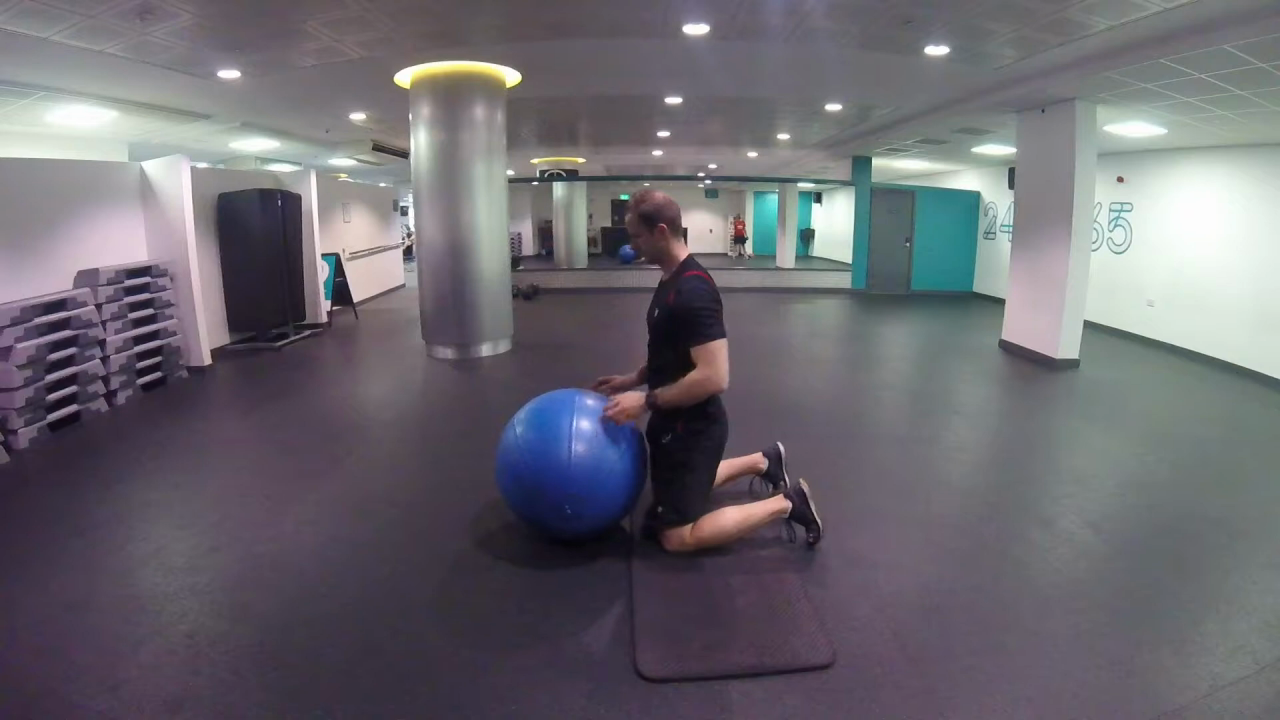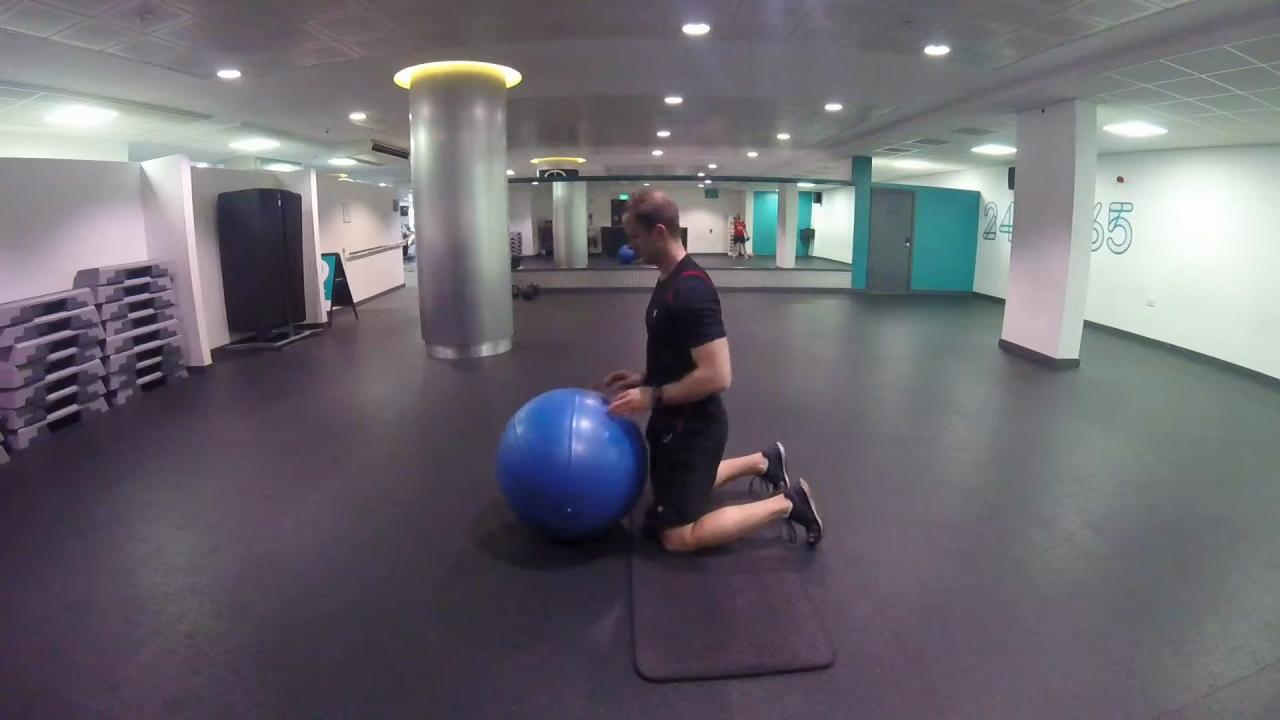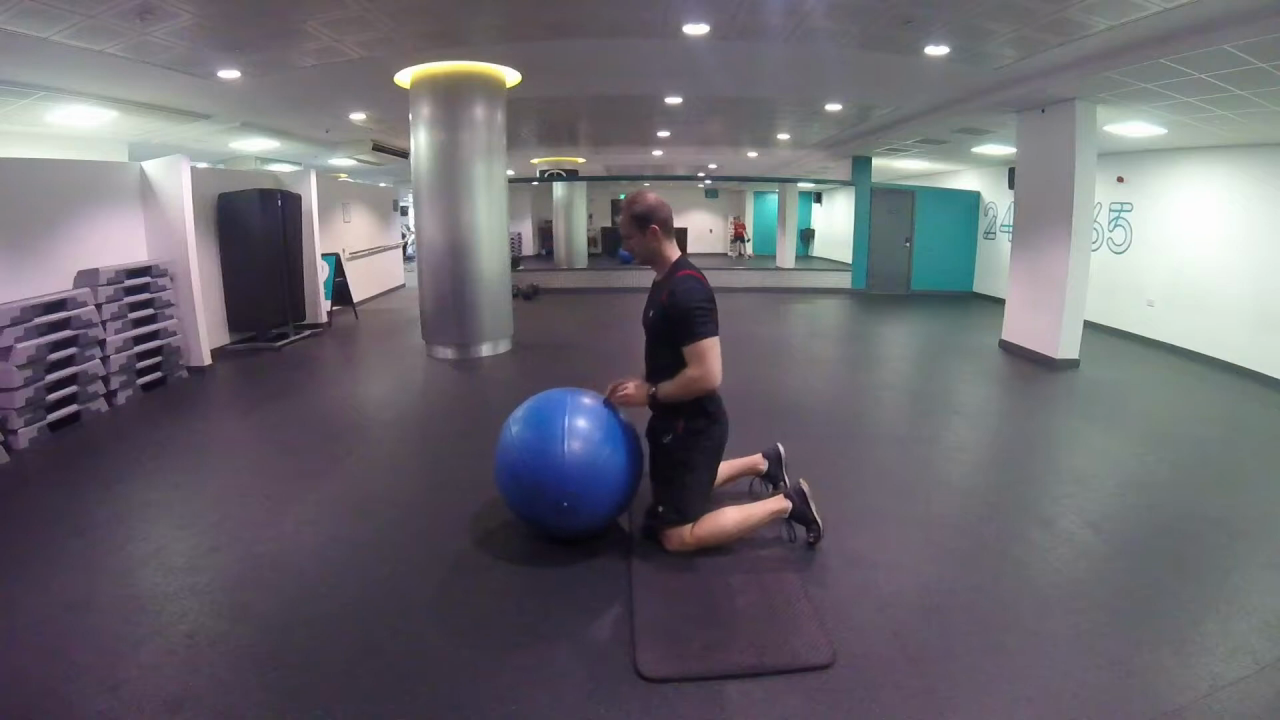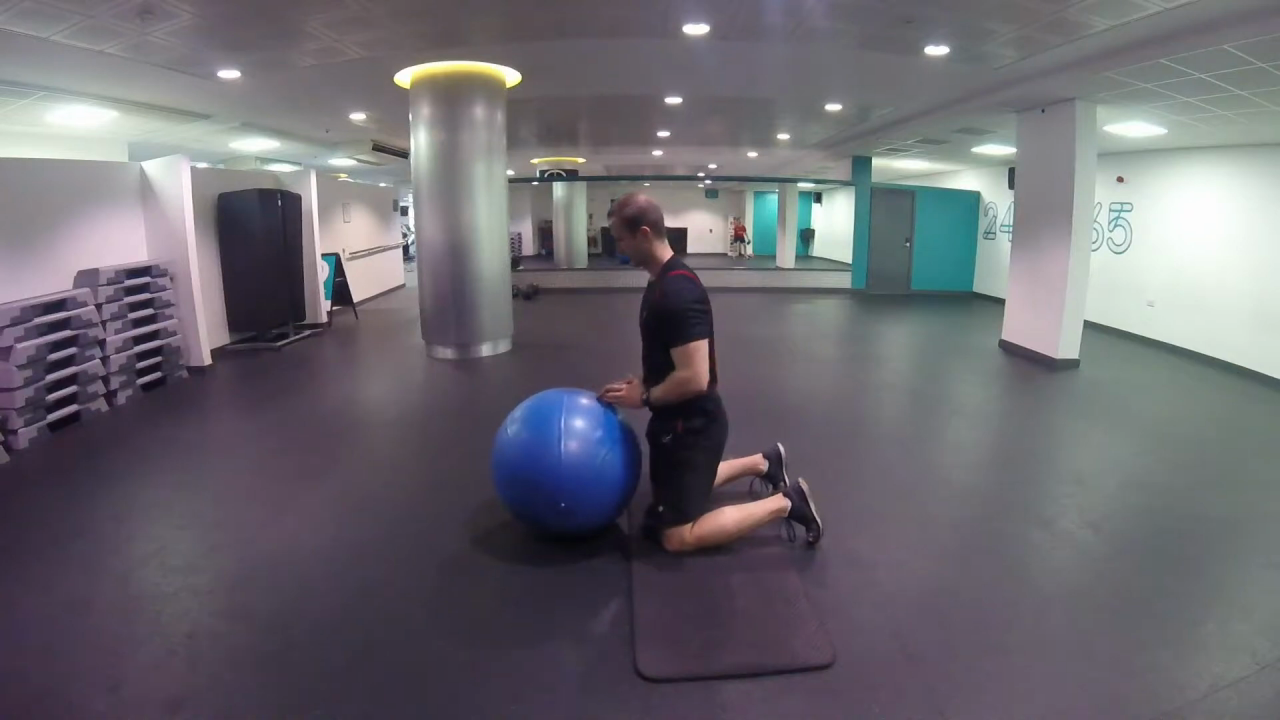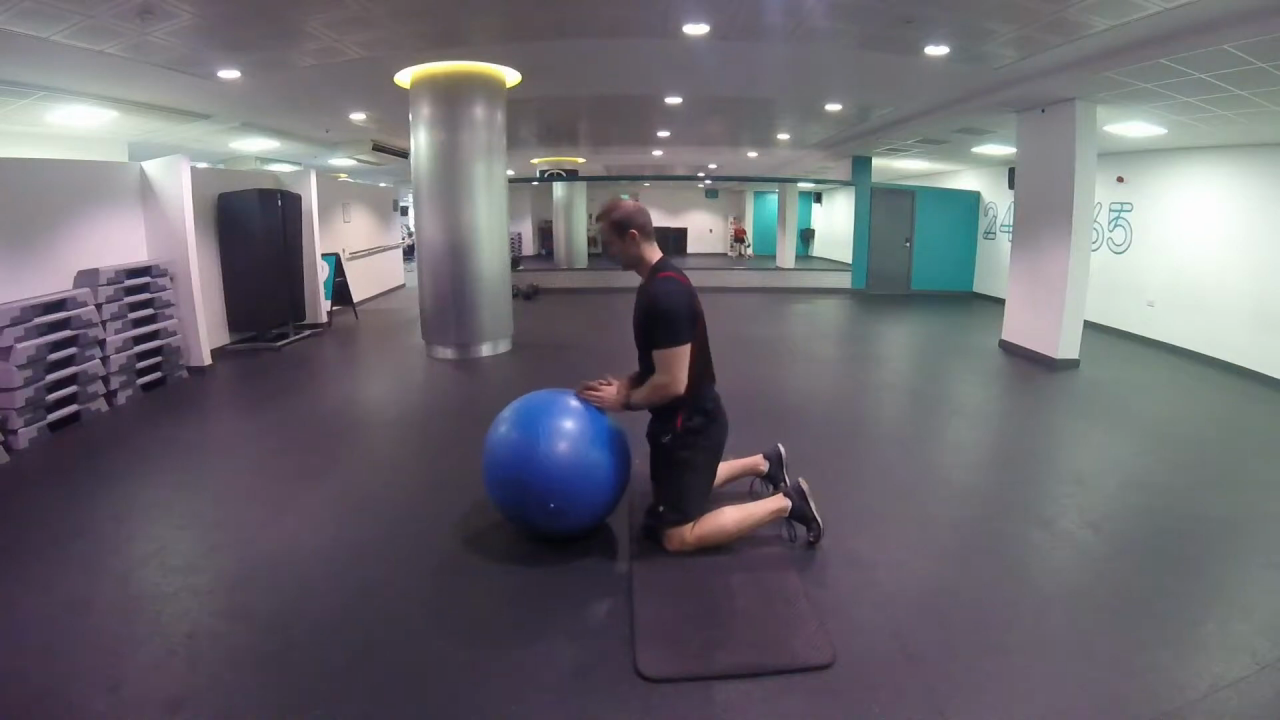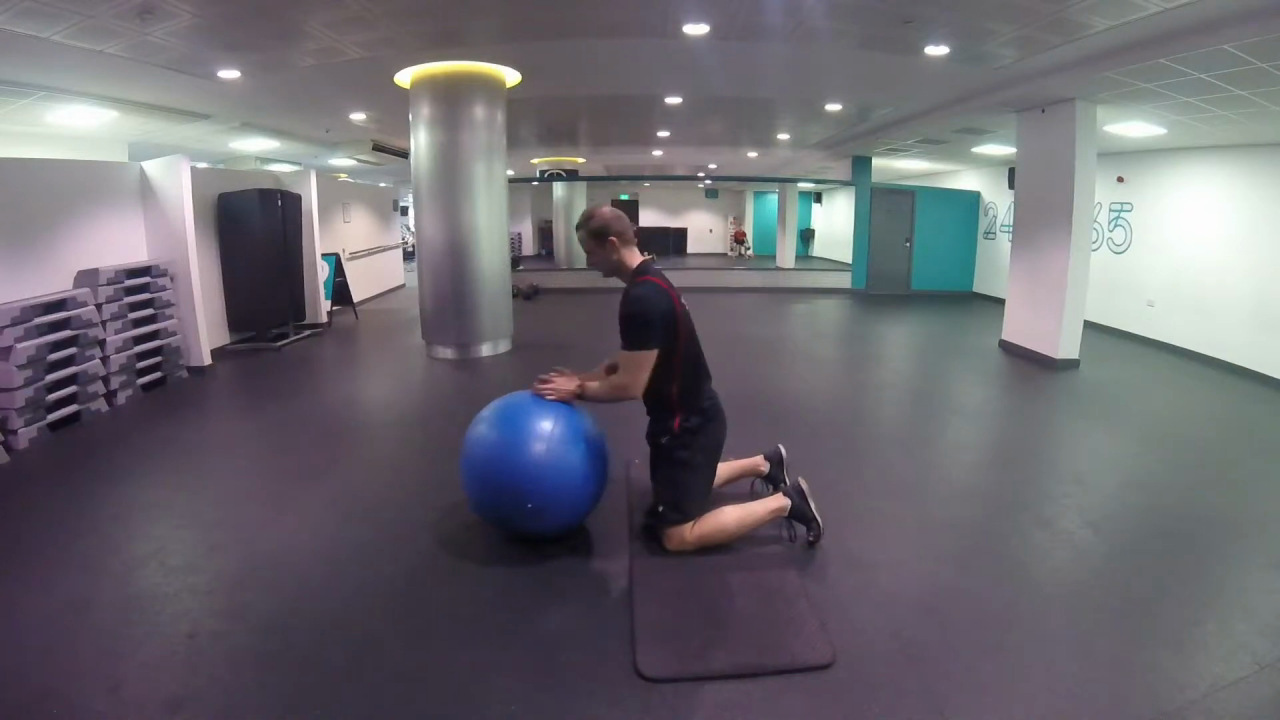
dt=0.2s
person 1, frame 1
left shoulder: (691, 292)
right shoulder: (673, 280)
left elbow: (713, 377)
left wrist: (645, 402)
right wrist: (631, 379)
left hip: (691, 426)
right hip: (679, 420)
left knee: (676, 535)
left ankle: (785, 503)
right ankle: (762, 462)
person 1, frame 2
left shoulder: (689, 292)
right shoulder: (670, 280)
left elbow: (716, 376)
left wrist: (651, 397)
right wrist: (644, 379)
left hip: (692, 425)
right hip: (678, 420)
left knee: (677, 536)
left ankle: (785, 503)
right ankle: (762, 462)
person 1, frame 3
left shoulder: (685, 292)
right shoulder: (667, 280)
left elbow: (706, 376)
left wrist: (647, 393)
right wrist: (644, 384)
left hip: (690, 425)
right hip: (677, 419)
left knee: (676, 535)
left ankle: (785, 504)
right ankle: (763, 463)
person 1, frame 4
left shoulder: (676, 292)
right shoulder: (664, 281)
left elbow: (694, 378)
left wrist: (643, 397)
right wrist: (641, 385)
left hip: (690, 424)
right hip: (680, 418)
left knee: (676, 536)
left ankle: (784, 502)
right ankle: (763, 463)
person 1, frame 5
left shoulder: (664, 295)
right shoulder: (661, 281)
left elbow: (672, 383)
left wrist: (624, 400)
right wrist: (627, 384)
left hip: (690, 423)
right hip: (685, 417)
left knee: (677, 536)
left ankle: (784, 503)
right ankle: (763, 464)
person 1, frame 6
left shoulder: (643, 299)
right shoulder: (647, 284)
left elbow: (631, 386)
right elbow: (633, 362)
left wrist: (578, 391)
right wrist: (583, 378)
left hip: (688, 423)
right hip: (685, 415)
left knee: (677, 535)
right knee: (676, 484)
left ankle: (784, 502)
right ankle: (763, 464)
